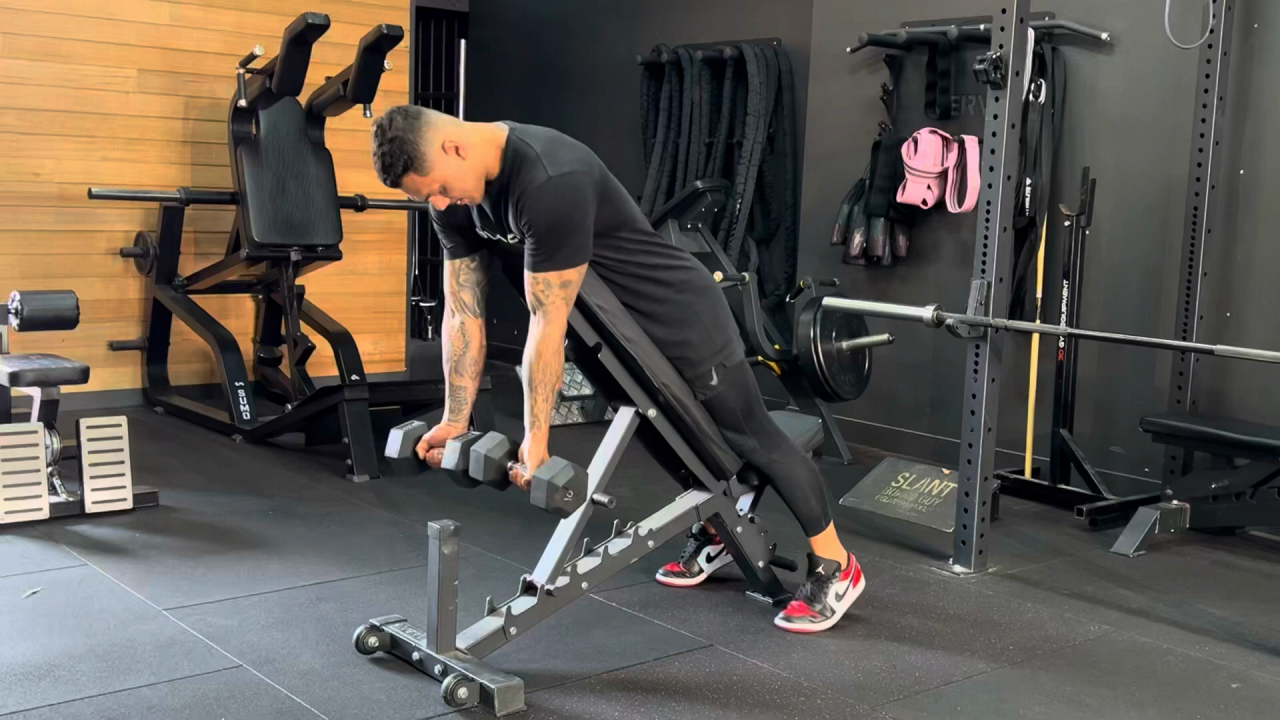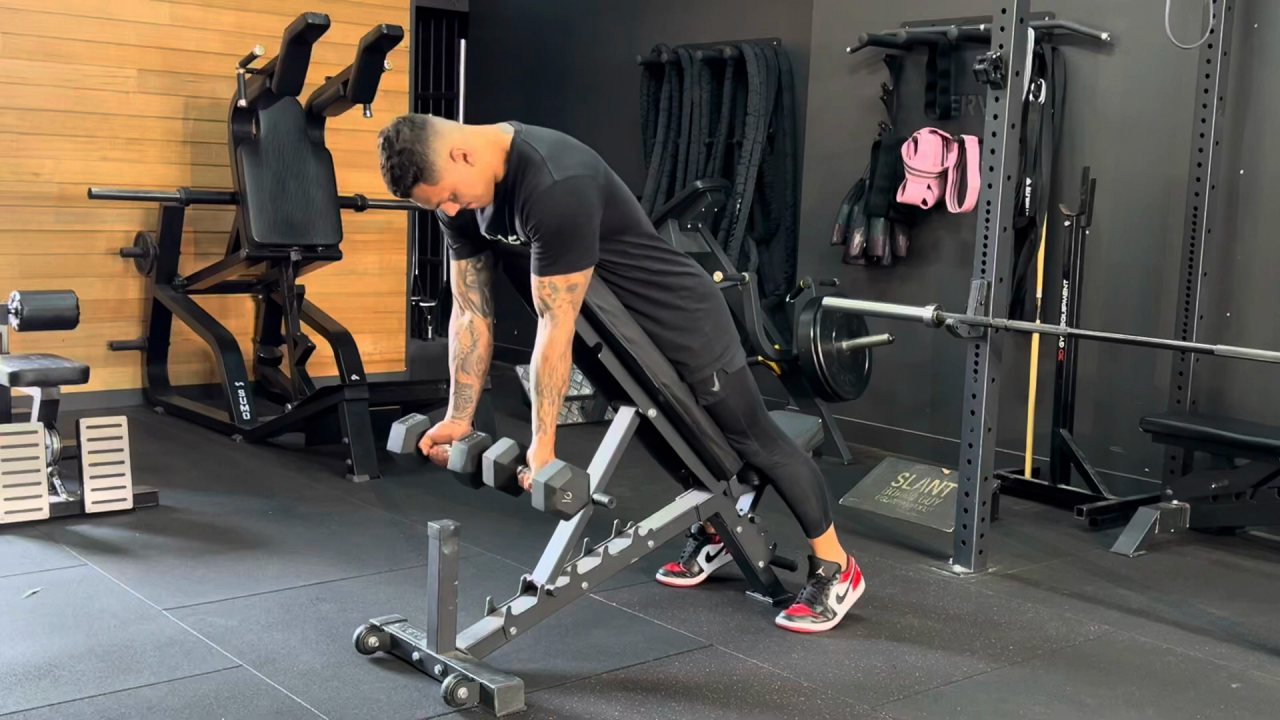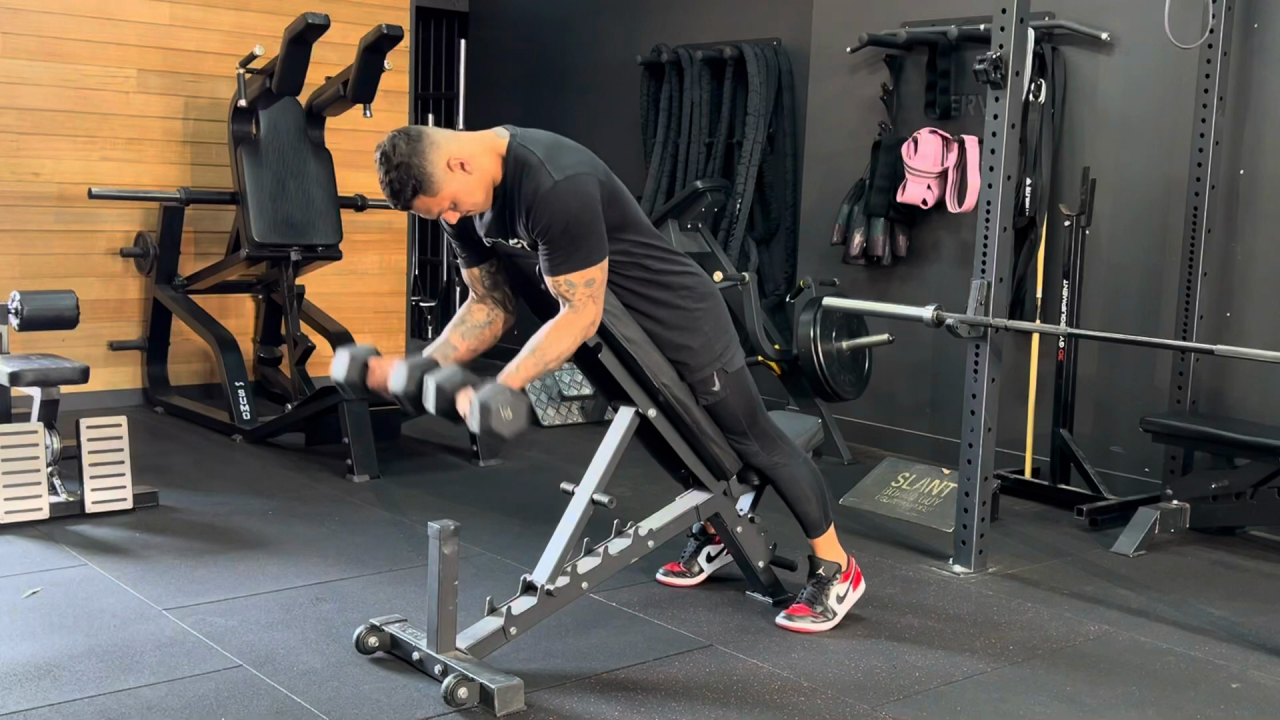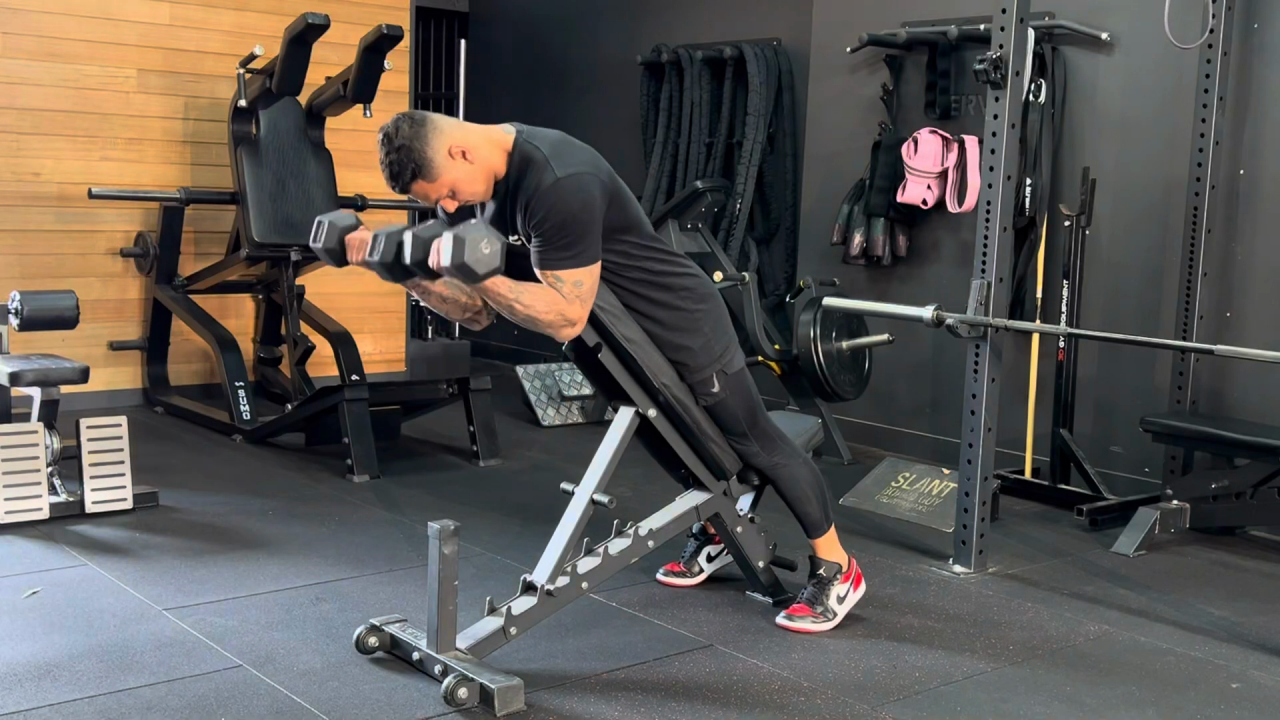
dt=0.4s
person 1, frame 1
left shoulder: (549, 182)
right shoulder: (456, 197)
left elbow: (548, 322)
right elbow: (464, 310)
left wrist: (536, 439)
right wrist: (455, 420)
left hip: (678, 312)
left knee: (750, 435)
left ankle: (834, 566)
right ankle: (716, 535)
person 1, frame 2
left shoulder: (555, 185)
right shoulder: (460, 190)
left elbow: (556, 326)
right elbow: (472, 309)
left wrist: (542, 443)
right wrist: (458, 417)
left hip: (678, 315)
left knee: (752, 438)
left ankle: (835, 569)
right ankle: (716, 533)
person 1, frame 3
left shoulder: (555, 185)
right shoulder: (463, 196)
left elbow: (581, 316)
right elbow: (493, 304)
left wrist: (500, 387)
left hip: (677, 314)
left knee: (751, 438)
left ankle: (835, 568)
right ankle: (715, 534)
person 1, frame 4
left shoulder: (558, 182)
right shoulder: (468, 186)
left elbow: (566, 316)
right elbow: (478, 311)
left hip: (679, 319)
left knee: (754, 440)
left ankle: (836, 569)
right ankle: (716, 534)
